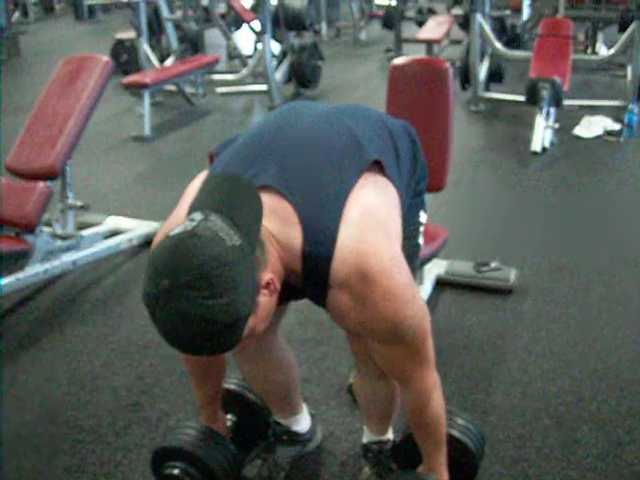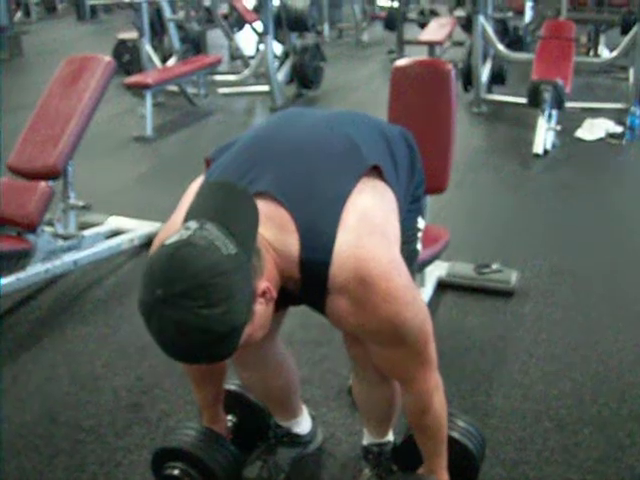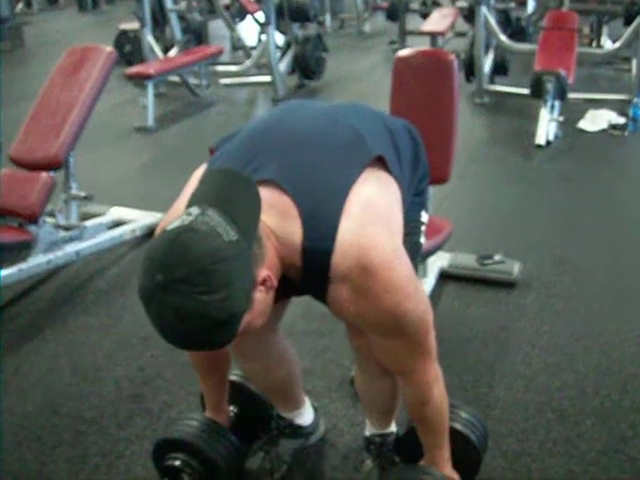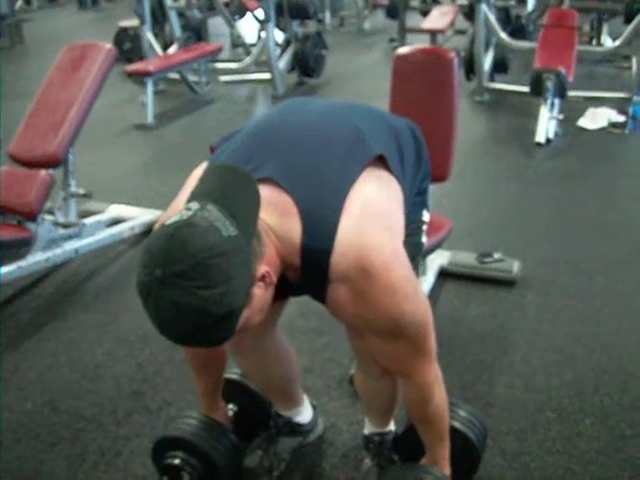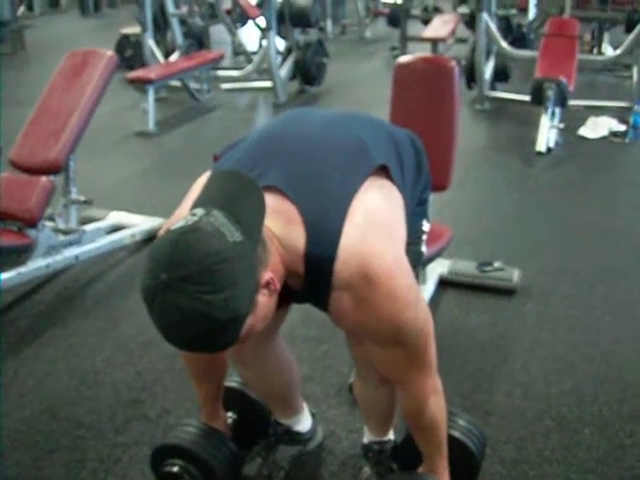
dt=0.5s
person 1, frame 1
left shoulder: (363, 273)
right shoulder: (176, 246)
left elbow: (417, 377)
right elbow: (199, 339)
right wrist: (211, 419)
left knee: (370, 346)
right knee: (248, 337)
left ankle: (378, 446)
right ankle: (294, 429)
person 1, frame 2
left shoulder: (362, 274)
right shoulder: (174, 250)
left elbow: (420, 379)
right elbow: (198, 336)
right wrist: (212, 421)
left knee: (369, 351)
right knee: (246, 344)
left ankle: (379, 449)
right ankle: (294, 431)
person 1, frame 3
left shoulder: (364, 266)
right shoulder: (178, 237)
left elbow: (420, 371)
right elbow: (203, 331)
right wrist: (216, 411)
left knee: (371, 343)
right knee: (247, 336)
left ankle: (381, 441)
right ankle: (297, 422)
person 1, frame 4
left shoulder: (364, 266)
right shoulder: (179, 236)
left elbow: (419, 372)
right elbow: (200, 328)
left wrist: (438, 464)
right wrist: (212, 409)
left knee: (373, 344)
right knee: (246, 334)
left ankle: (381, 439)
right ankle: (296, 419)
person 1, frame 5
left shoulder: (367, 272)
right shoulder: (182, 240)
left elbow: (418, 381)
right elbow: (199, 333)
right wrist: (211, 417)
left knee: (372, 352)
right knee: (246, 342)
left ankle: (379, 447)
right ankle: (295, 429)
